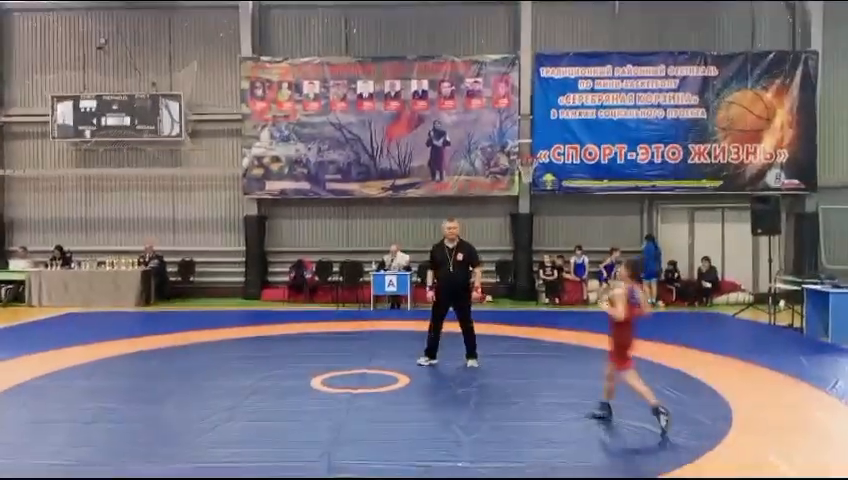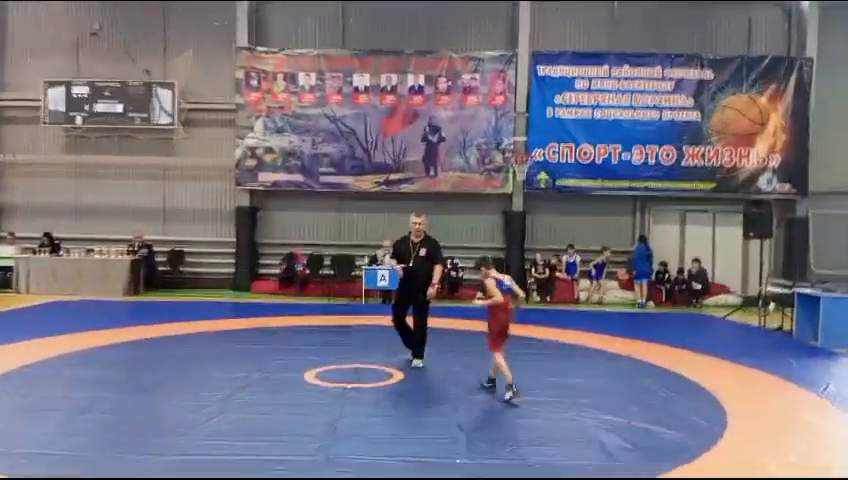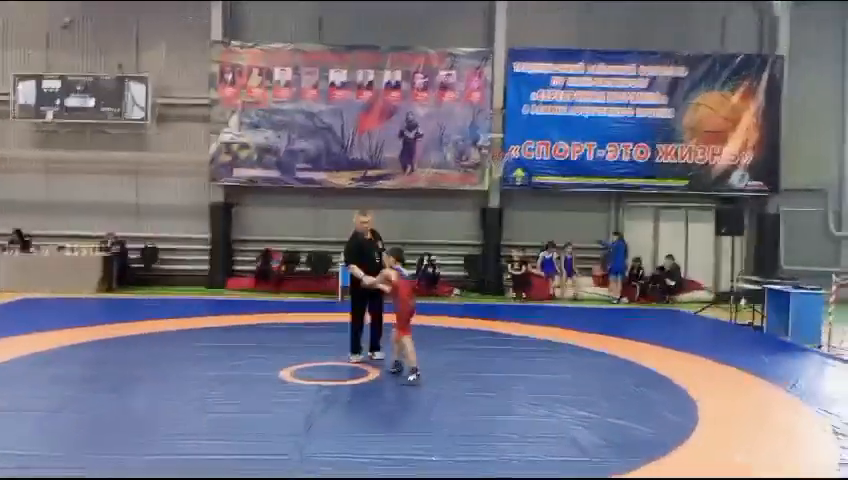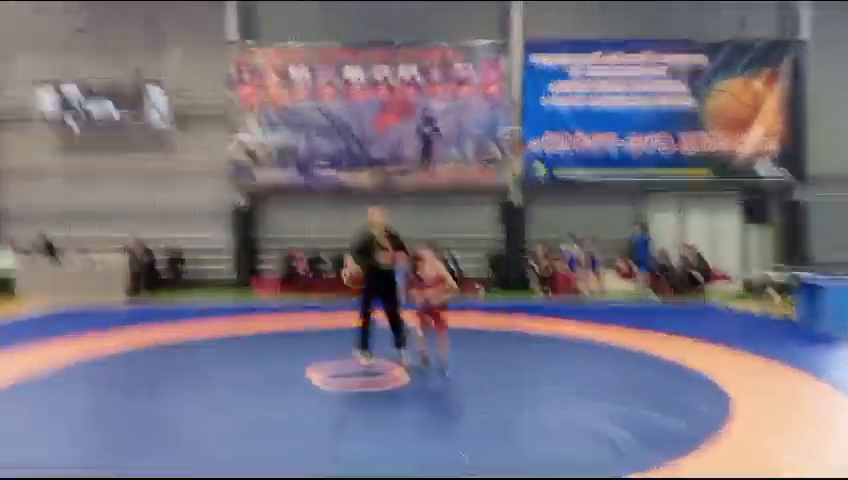
dt=1s
person 1, frame 1
left shoulder: (467, 248)
right shoulder: (436, 249)
left elbow: (477, 269)
right elbow: (431, 270)
left wrist: (477, 288)
right wrist: (429, 288)
left hip: (462, 293)
right hip: (441, 293)
left knee: (467, 325)
right knee: (435, 325)
left ankle: (472, 357)
right ankle: (430, 356)
person 1, frame 2
left shoulder: (432, 244)
right shoulder: (401, 242)
left elbow: (438, 265)
right elbow: (393, 259)
left wrist: (434, 285)
right wrist: (396, 266)
left hip: (422, 289)
right hip: (404, 287)
left knee: (420, 323)
right knee: (397, 318)
left ankle: (418, 356)
right ankle: (414, 347)
person 1, frame 3
left shoulder: (375, 235)
right shoulder: (353, 242)
right elbow: (351, 266)
right wrist: (365, 277)
right hip: (360, 285)
left knee: (377, 317)
right knee: (358, 319)
left ankle: (374, 349)
right ankle: (355, 352)
person 1, frame 4
left shoulder: (392, 237)
right shoulder: (364, 238)
left elbow: (403, 255)
right elbow: (355, 258)
left wrist: (392, 258)
left hip: (387, 281)
right hip: (369, 281)
left knee: (394, 315)
right knee: (365, 316)
left ankle: (401, 348)
right ankle: (364, 350)
person 2, frame 1
left shoulder: (619, 291)
right shoulder: (637, 290)
left elbow: (620, 316)
right elbow: (645, 310)
left wrist: (607, 308)
left hip: (620, 337)
right hip: (626, 335)
left knee: (630, 377)
right knee: (610, 372)
left ankle: (658, 408)
right ankle: (605, 408)
person 2, frame 2
left shoulder: (489, 281)
right shoulder: (507, 278)
left elbow: (499, 299)
right elbow: (521, 295)
left wrist: (482, 302)
right wrist: (511, 305)
left hip: (496, 320)
right hip: (506, 319)
left knee: (497, 354)
right knee: (498, 351)
left ankle: (510, 386)
right ankle: (491, 381)
person 2, frame 3
left shoulder: (388, 272)
right shoulder: (401, 272)
left elbow: (373, 282)
left wrist: (368, 281)
right wrist: (377, 284)
left hip: (403, 307)
right hip: (408, 305)
left knee: (405, 338)
right knee: (396, 335)
left ankle: (414, 371)
right ankle: (397, 364)
person 2, frame 4
left shoulder: (439, 269)
right shoulder: (418, 270)
left elbow: (453, 287)
right elbow: (414, 289)
left wrist: (441, 298)
right wrist: (418, 298)
left hip: (438, 306)
right hip: (424, 306)
left knee: (441, 335)
right knee: (420, 333)
left ankle: (443, 364)
right ankle: (424, 358)
